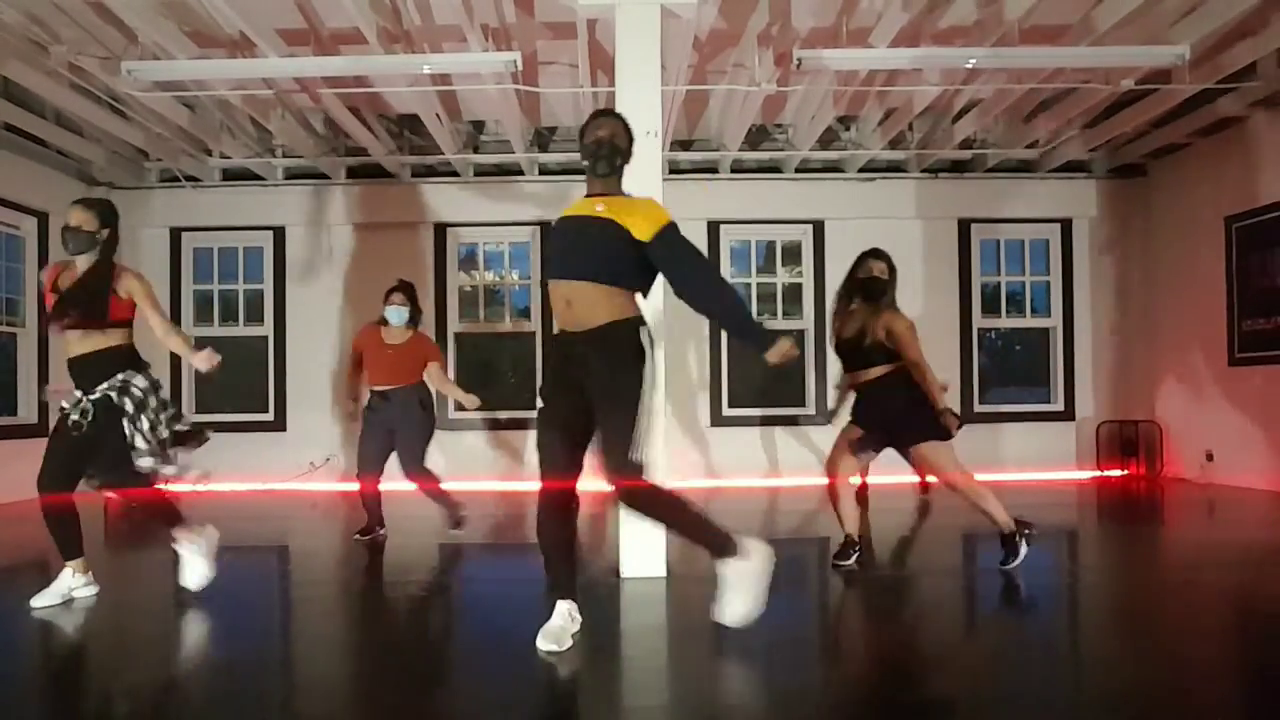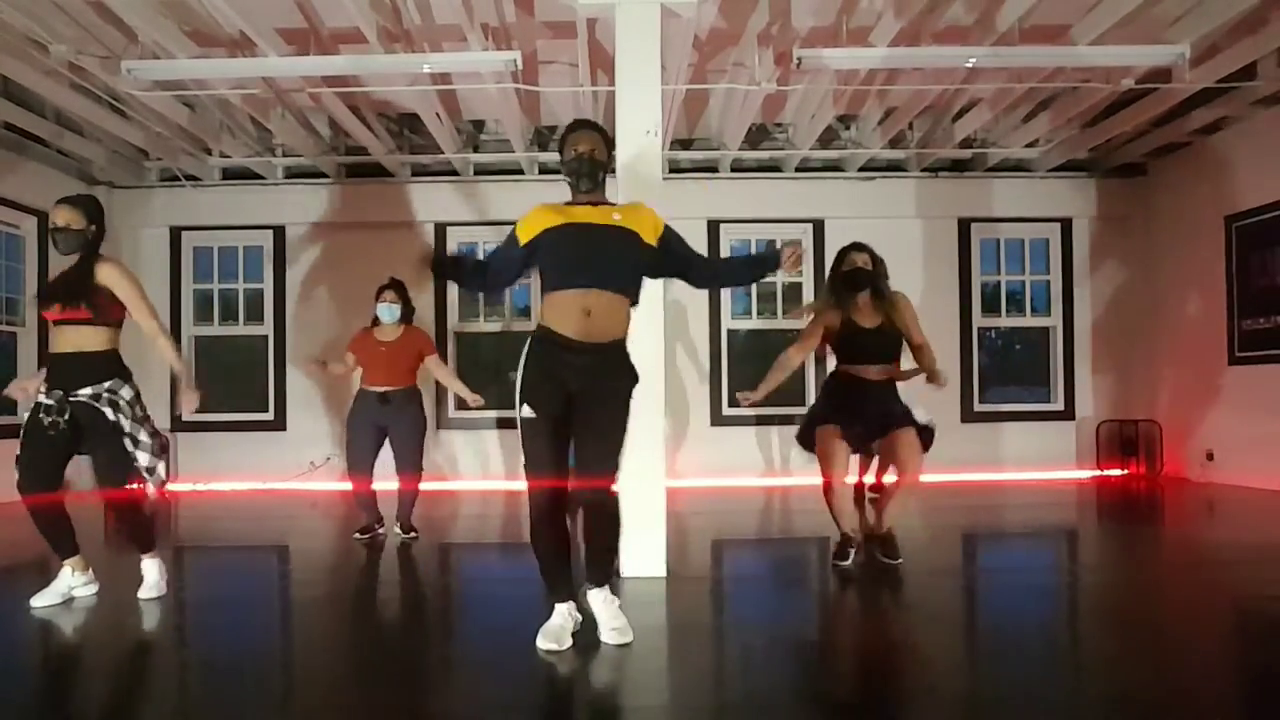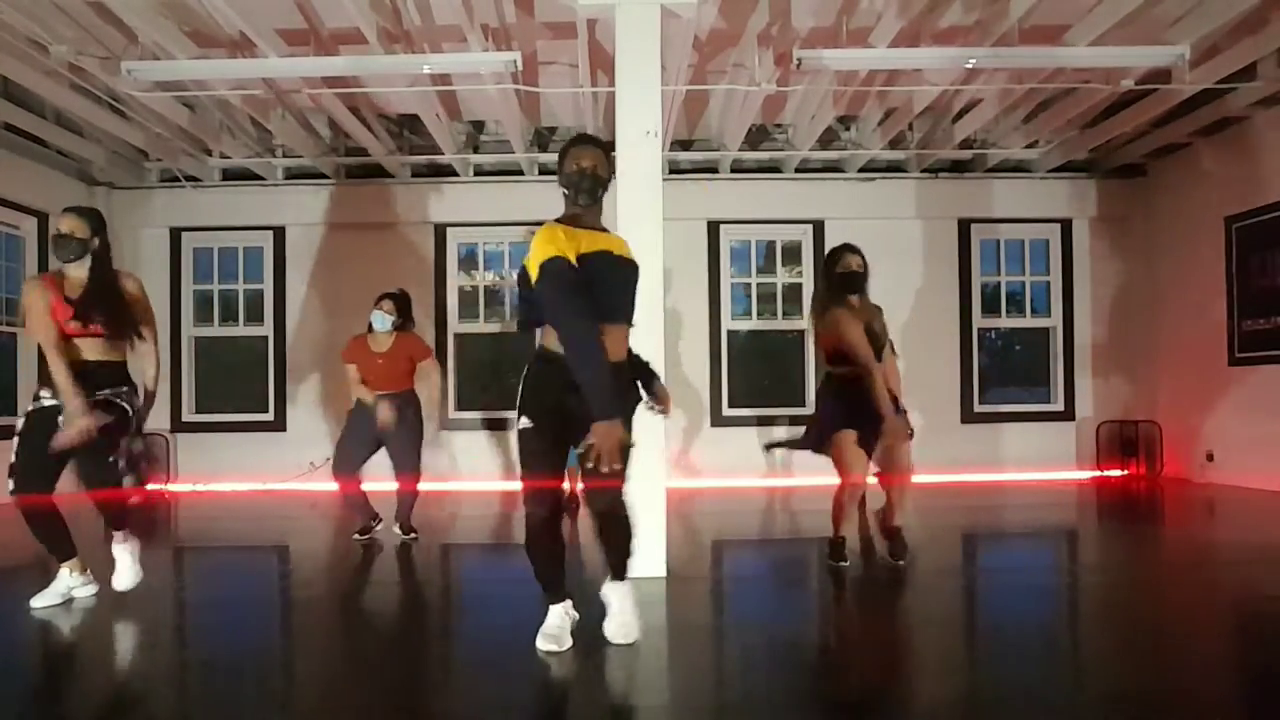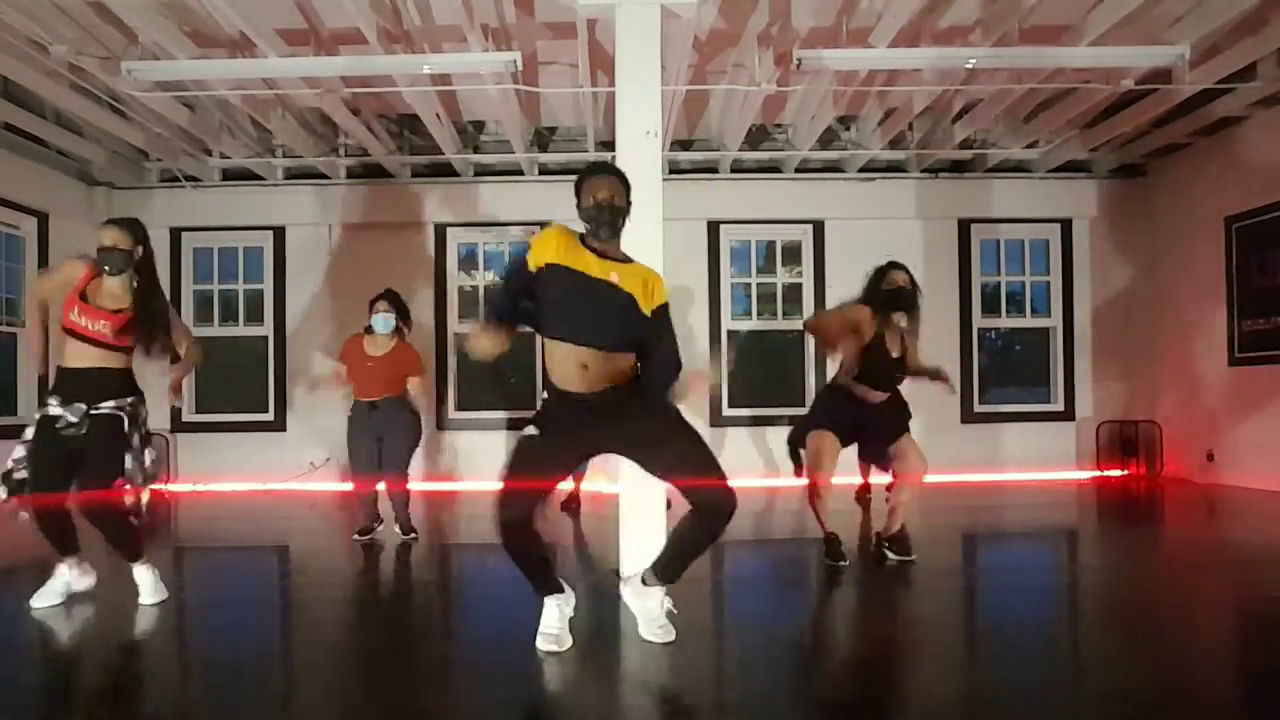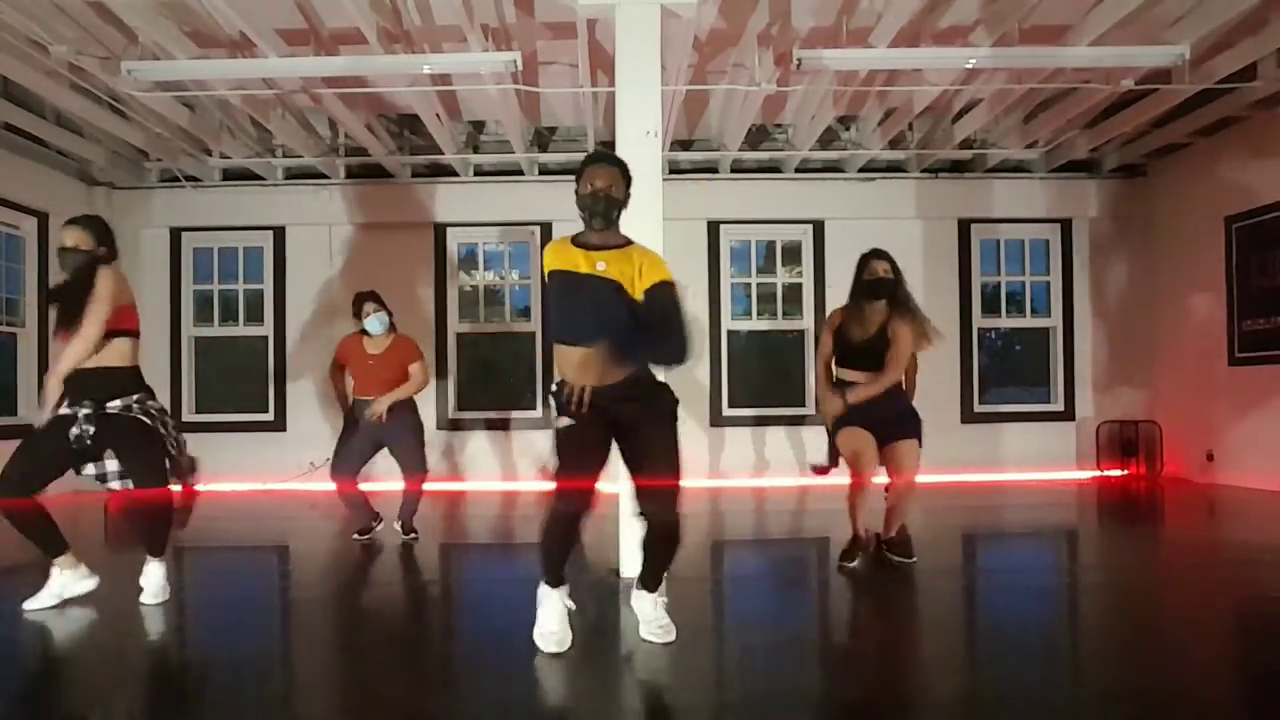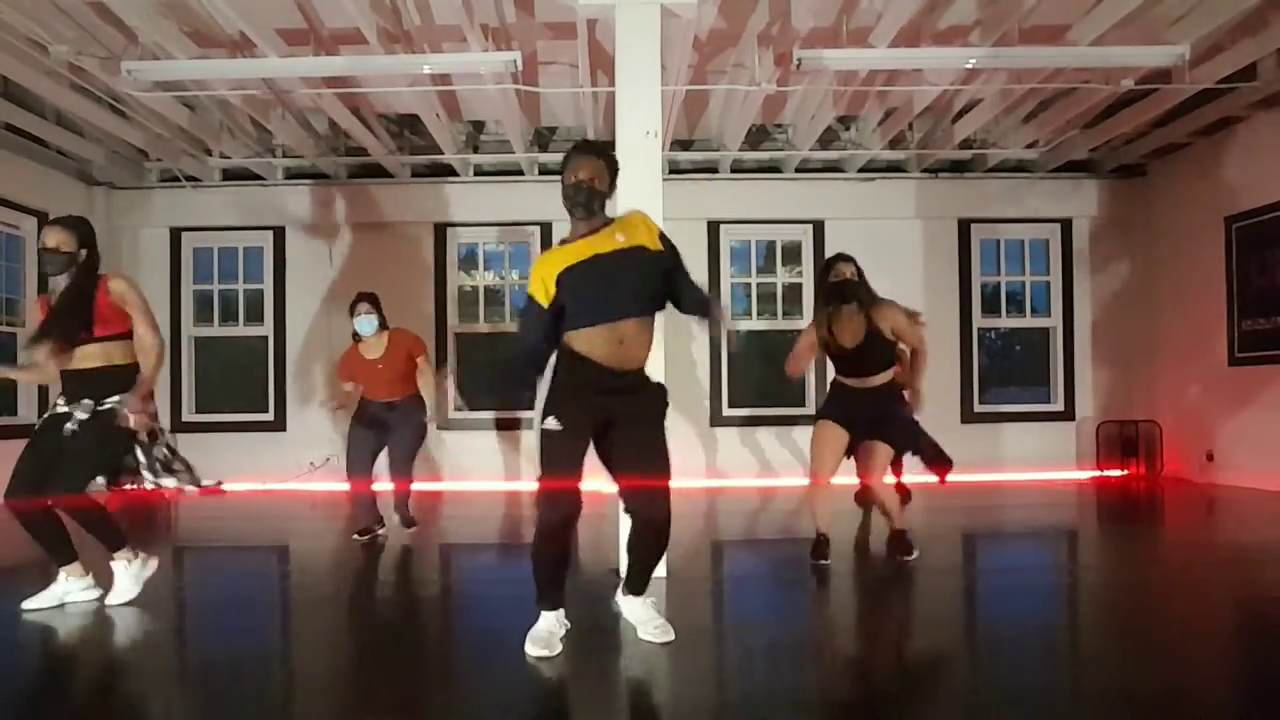
dt=0.3s
person 1, frame 1
left shoulder: (642, 216)
right shoulder: (567, 217)
left elbow: (700, 281)
left wrist: (760, 339)
left hip: (618, 349)
right hip: (564, 354)
left knee: (627, 482)
right knee: (554, 488)
left ankle: (736, 554)
right ankle: (564, 608)
person 1, frame 2
left shoulder: (641, 221)
right shoulder: (538, 223)
left elbow: (701, 270)
right elbow: (489, 276)
left wrist: (771, 262)
right wrist: (438, 263)
left hip: (609, 367)
right hip: (549, 359)
left knee: (594, 488)
right knee: (545, 493)
left ankle: (603, 591)
right ankle: (563, 605)
person 1, frame 3
left shoulder: (619, 250)
right shoulder: (552, 242)
right elbow: (571, 325)
right wrist: (602, 412)
left hip: (611, 386)
right hip: (554, 382)
left knee: (605, 496)
right knee: (541, 506)
left ankle: (618, 586)
right ankle: (558, 606)
person 1, frame 4
left shoulder: (646, 284)
right shoulder: (549, 245)
left elbow: (662, 362)
right elbow: (510, 297)
left wrist: (676, 384)
right wrist: (494, 327)
left hip: (633, 405)
right hip: (563, 409)
left knee: (718, 502)
right knee: (512, 512)
left ankle: (651, 587)
right ankle: (555, 598)
person 1, frame 5
left shoulder: (647, 265)
right shoulder: (555, 254)
left elbow: (673, 345)
left wrist: (617, 358)
left hip: (640, 399)
right hip: (577, 401)
left knee: (662, 513)
right knee: (572, 497)
left ankle: (648, 595)
right ankle: (552, 592)
person 1, frame 6
left shoulder: (642, 229)
right shoulder: (550, 265)
left elbow: (679, 292)
right elbow: (536, 343)
left wrist: (707, 309)
right wrist: (513, 382)
left hip: (634, 389)
right hip: (573, 385)
left knee: (652, 510)
right knee: (557, 507)
left ankle: (634, 595)
right ankle: (551, 614)
person 2, frame 1
left shoulder: (122, 278)
right shoulder: (51, 275)
left elbow: (161, 324)
left wrist: (193, 355)
left hip: (122, 383)
right hip: (86, 392)
left knee: (120, 475)
right knee: (51, 484)
left ankle: (189, 536)
right ankle: (76, 574)
person 2, frame 2
left shoulder: (108, 271)
right shoulder: (57, 281)
left elbow: (152, 326)
left wrist: (183, 377)
right wrist: (37, 380)
left hip: (104, 387)
right hip: (57, 392)
left knee: (116, 487)
right knee: (34, 485)
left ankle: (152, 563)
right ankle: (76, 571)
person 2, frame 3
left shoulder: (124, 285)
right shoulder: (40, 288)
left elbow: (148, 346)
right elbow: (50, 350)
left wrist: (146, 403)
right wrist: (75, 407)
left hip: (109, 392)
right hip: (57, 396)
left knee: (94, 471)
right knee: (27, 491)
left ankle: (122, 538)
right ankle: (73, 573)
person 2, frame 4
left shoulder: (150, 303)
right shoulder: (79, 272)
left elbow: (189, 350)
right elbow: (38, 292)
left wrist: (176, 379)
right wrist: (36, 337)
left hip: (113, 404)
right hip: (63, 402)
left knee: (94, 498)
right knee: (41, 495)
left ankle: (143, 569)
right ankle: (70, 568)
person 2, frame 5
left shoulder: (107, 279)
right shoulder: (70, 294)
left elbow: (90, 335)
left wrist: (54, 379)
left hip: (124, 403)
right hip: (74, 406)
left knee: (151, 491)
left ankle: (155, 568)
right ankle: (68, 569)
person 2, frame 6
left shoulder: (113, 287)
right shoulder: (45, 302)
left elbow: (152, 340)
right elbow: (47, 367)
left wrist: (143, 392)
left hip: (118, 400)
right hip: (71, 404)
left knee: (63, 487)
left ankle: (129, 558)
right ankle: (74, 577)
person 3, frame 1
left shoulder: (890, 320)
right shoulder: (844, 317)
left elbow: (918, 364)
left wrist: (941, 408)
right wrist: (840, 397)
left hip: (902, 402)
right hip: (869, 407)
left knee: (953, 477)
right knee: (837, 471)
left ankle: (1012, 530)
right ankle: (851, 541)
person 3, frame 2
left shoulder: (896, 303)
right shoulder: (831, 315)
left elbow: (919, 344)
right elbow: (796, 354)
left wrist: (931, 369)
right wrist: (760, 391)
left hip: (884, 398)
right hip: (841, 397)
left knee: (911, 468)
right knee: (834, 475)
left ankle: (880, 530)
right ankle: (848, 537)
person 3, frame 3
left shoulder: (872, 312)
right shoulder: (839, 316)
left elbow: (886, 361)
right elbow: (869, 366)
left wrist: (897, 407)
right wrist: (890, 417)
left hip: (876, 398)
right hip: (841, 399)
left knee: (900, 467)
right knee: (854, 480)
left ankle: (891, 526)
right ankle: (838, 539)
person 3, frame 4
left shoulder: (906, 334)
right shoulder: (863, 316)
left elbow: (909, 367)
right elbow: (813, 324)
left wrist: (933, 372)
right wrist: (840, 340)
left hip: (881, 411)
right hip: (840, 407)
left knee: (914, 470)
right knee: (819, 477)
left ankle: (889, 535)
right ankle: (830, 537)
person 3, frame 5
left shoulder: (902, 323)
right shoulder: (840, 317)
left elbow: (891, 375)
right elbow: (822, 361)
left wrist: (846, 398)
right wrist: (825, 399)
left hip: (891, 406)
right hip: (846, 406)
left knee: (906, 479)
right knee: (863, 469)
left ankle: (889, 536)
right ankle: (858, 537)
person 3, frame 6
left shoulder: (883, 313)
right shoulder: (819, 328)
left elbow: (919, 346)
right elbow: (793, 370)
left wrist: (913, 388)
right wrist: (804, 349)
left hip: (885, 403)
right hip: (842, 402)
left knee: (874, 480)
right knee: (819, 472)
left ankle: (899, 529)
right ankle: (822, 537)
person 4, frame 1
left shoulder: (422, 343)
right shoulder: (368, 334)
left elbow: (437, 377)
right elbow: (356, 367)
left wrist: (463, 397)
right wrist: (353, 398)
left hip: (412, 407)
right hip: (378, 409)
left knee: (413, 469)
right knee: (367, 471)
left ankle: (452, 509)
right ankle: (374, 523)
person 4, frame 2
left shoulder: (417, 337)
right shoulder: (363, 337)
left elbow: (439, 369)
right elbow: (346, 365)
left wrist: (467, 394)
right wrist: (325, 367)
left hip: (405, 407)
right hip: (366, 407)
left knee: (410, 469)
right knee: (358, 469)
left ankle: (404, 520)
right ankle: (373, 521)
person 4, frame 3
left shoulder: (410, 342)
right shoulder: (355, 345)
right elbow: (354, 383)
right wrist: (377, 403)
left hip: (403, 412)
right hip: (365, 412)
left knee: (408, 472)
right knee: (342, 470)
left ankle: (403, 520)
right ankle: (369, 519)
person 4, frame 4
left shoulder: (406, 351)
right shoulder: (353, 344)
left elbow: (416, 390)
right elbow: (343, 375)
left wrist: (424, 409)
left hip: (399, 415)
right hip: (363, 415)
left knee: (394, 476)
right knee: (363, 477)
left ankle: (402, 521)
right ankle: (371, 520)
person 4, frame 5
left shoulder: (405, 345)
right shoulder: (350, 343)
left elbow: (421, 379)
right elbow: (335, 372)
left wrist: (388, 398)
right wrist: (344, 405)
left hip: (399, 415)
right hip: (361, 416)
left knee: (415, 472)
right knee: (341, 474)
left ankle: (405, 521)
right ankle: (369, 520)
person 4, frame 6
left shoulder: (403, 339)
right shoulder: (349, 357)
left elbow: (426, 368)
right elbow: (347, 393)
left wrist: (427, 402)
right wrist: (343, 401)
left hip: (407, 411)
right hip: (370, 414)
left knee: (399, 468)
right knee: (357, 471)
left ankle: (402, 510)
right ankle: (373, 522)
